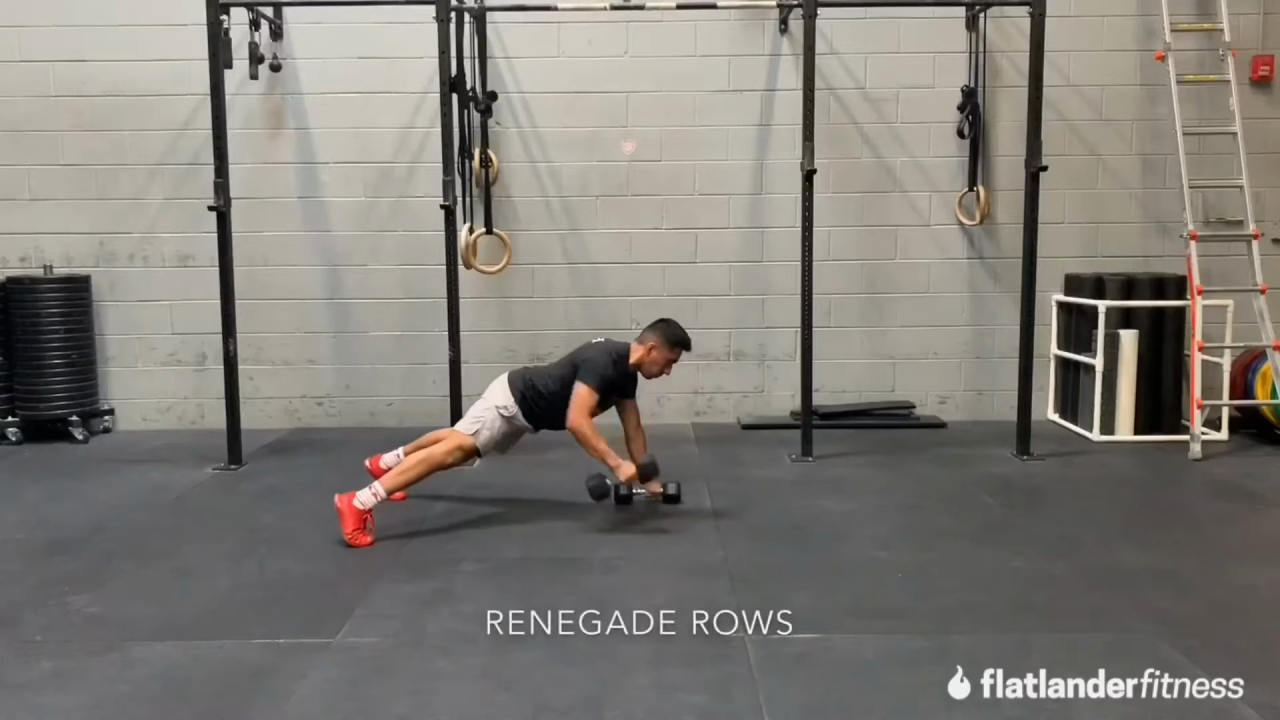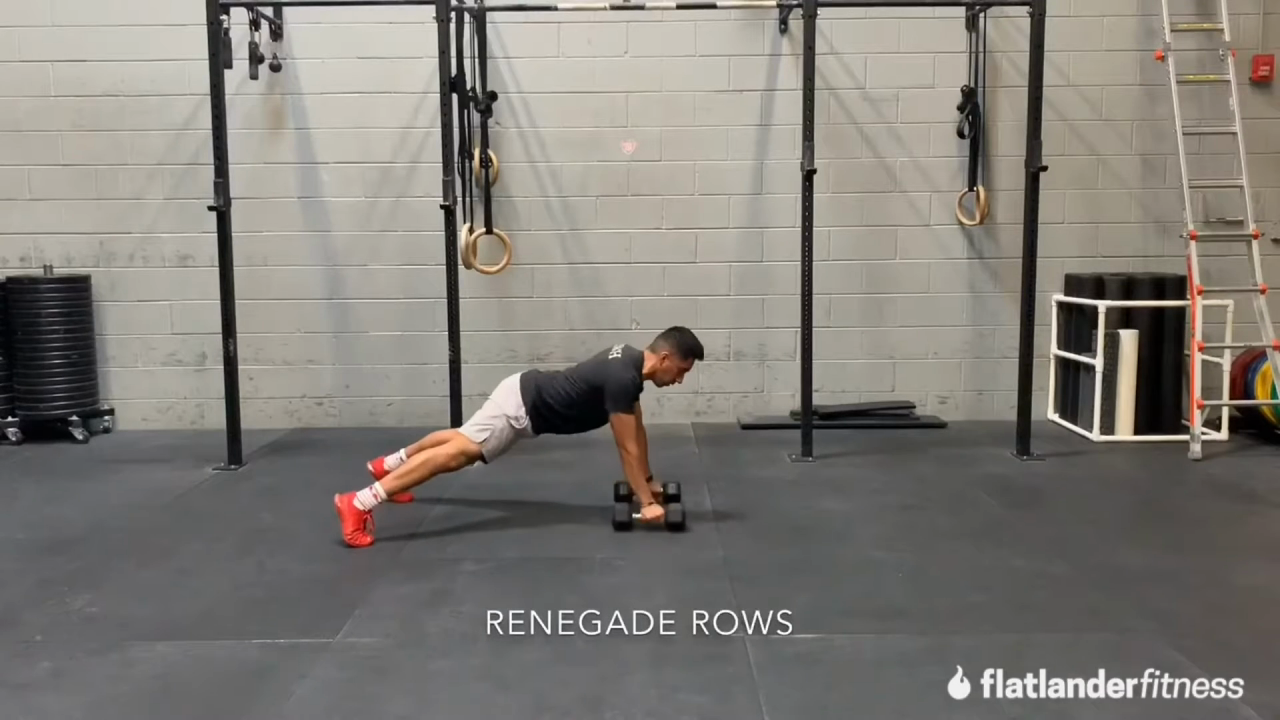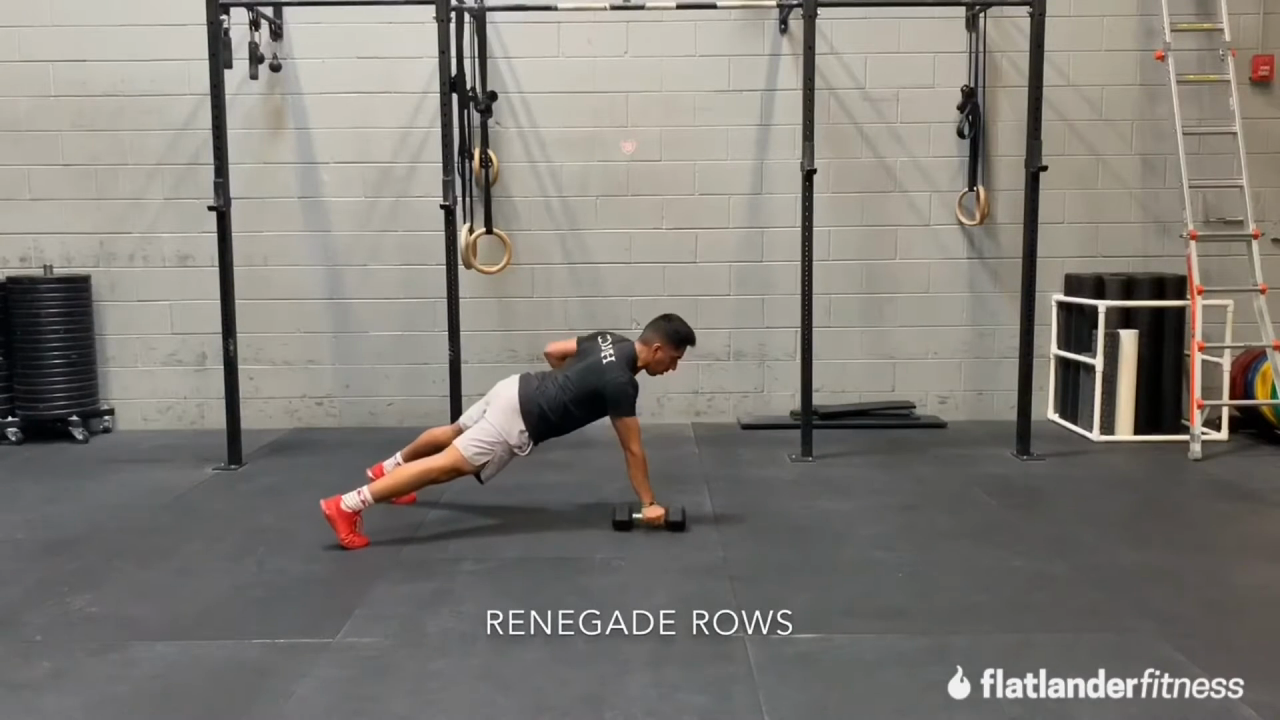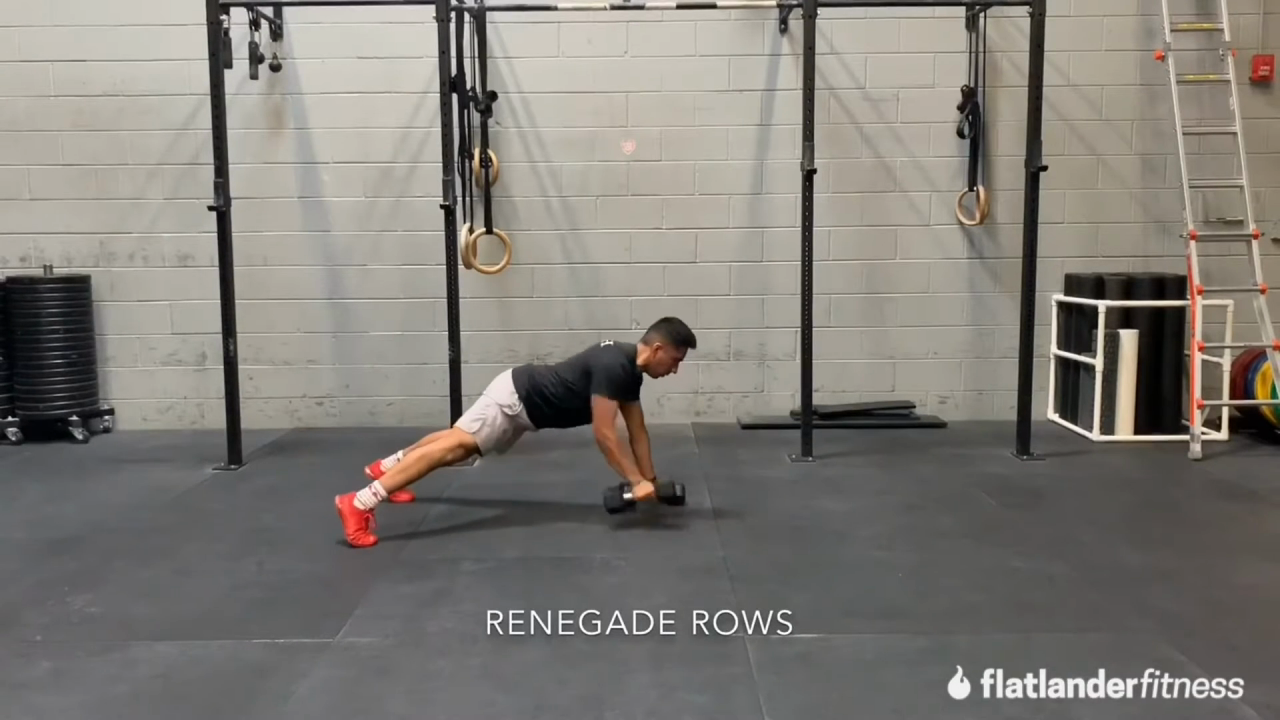
dt=1s
person 1, frame 1
left shoulder: (626, 373)
right shoulder: (604, 359)
left elbow: (632, 428)
right elbow: (577, 423)
left wrist: (647, 479)
right wrist: (617, 465)
left hip: (525, 412)
right hip: (513, 398)
left knee: (458, 438)
right knee: (454, 449)
left ankle: (385, 462)
right ankle: (359, 502)
person 1, frame 2
left shoulder: (631, 363)
right shoulder: (623, 378)
left elbow: (637, 429)
right elbow: (627, 447)
left wrist: (649, 480)
right wrist: (646, 502)
left hip: (527, 393)
right hip: (523, 403)
left knee: (462, 437)
right knee: (457, 452)
left ankle: (388, 464)
right ankle: (359, 503)
person 1, frame 3
left shoulder: (611, 340)
right shoulder: (620, 381)
left elbow: (552, 351)
right elbow: (632, 448)
right wrist: (649, 504)
left hip: (516, 390)
right hip: (520, 418)
left knee: (453, 433)
right knee: (447, 465)
left ankle: (388, 468)
right ankle: (347, 505)
person 1, frame 4
left shoulder: (631, 372)
right shoulder: (614, 364)
left elbow: (637, 429)
right elbow: (603, 433)
left wrist: (649, 478)
right wrist: (636, 482)
left hip: (525, 407)
right hip: (516, 396)
left knee: (458, 439)
right knee: (454, 446)
left ankle: (387, 466)
right ankle: (360, 503)
